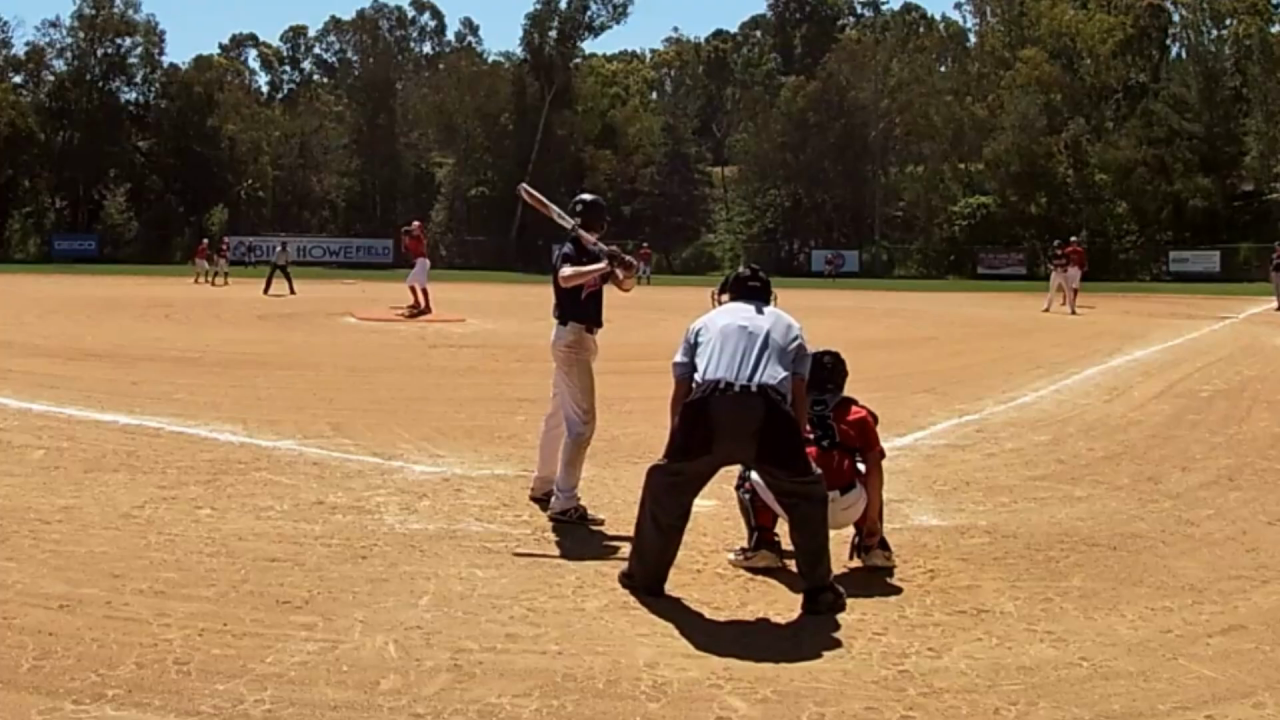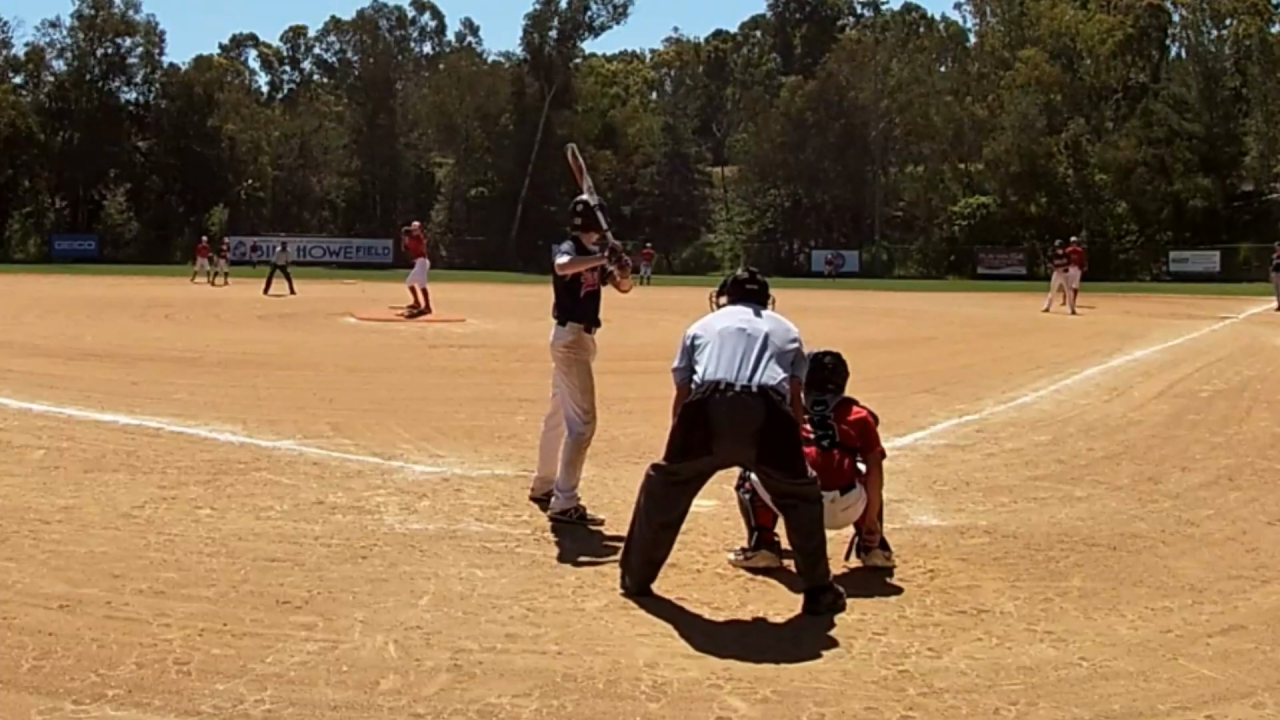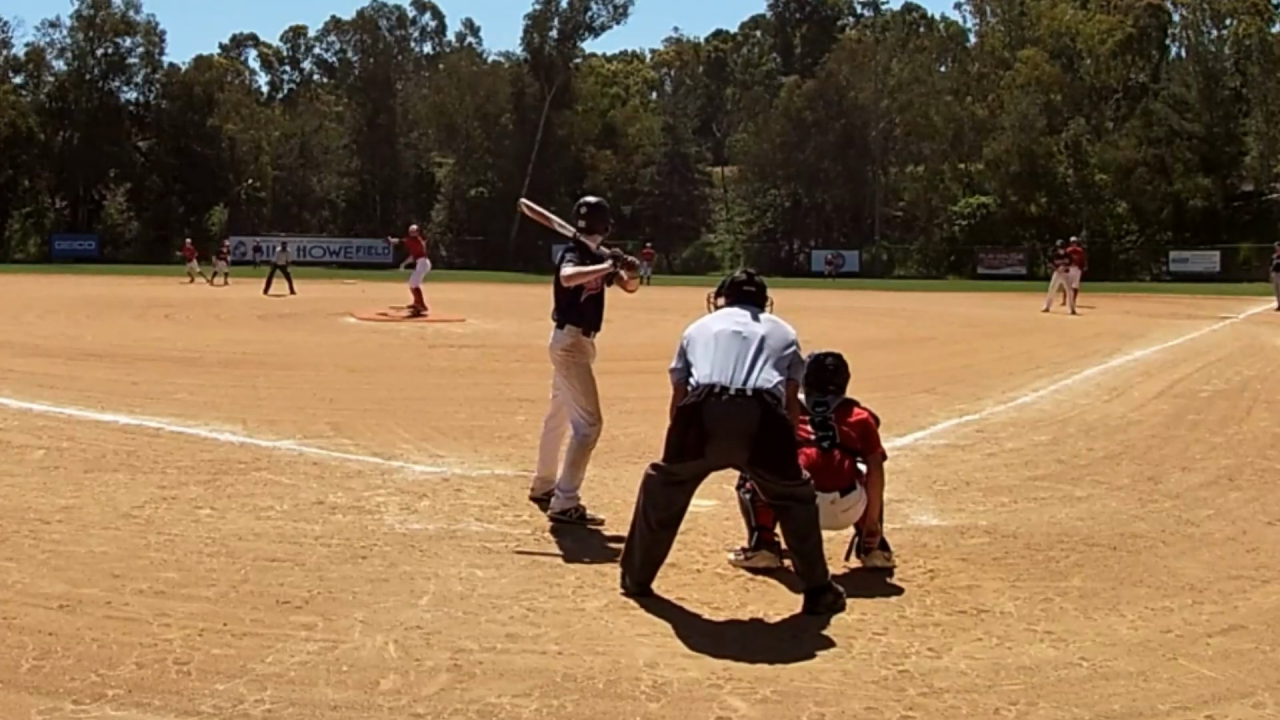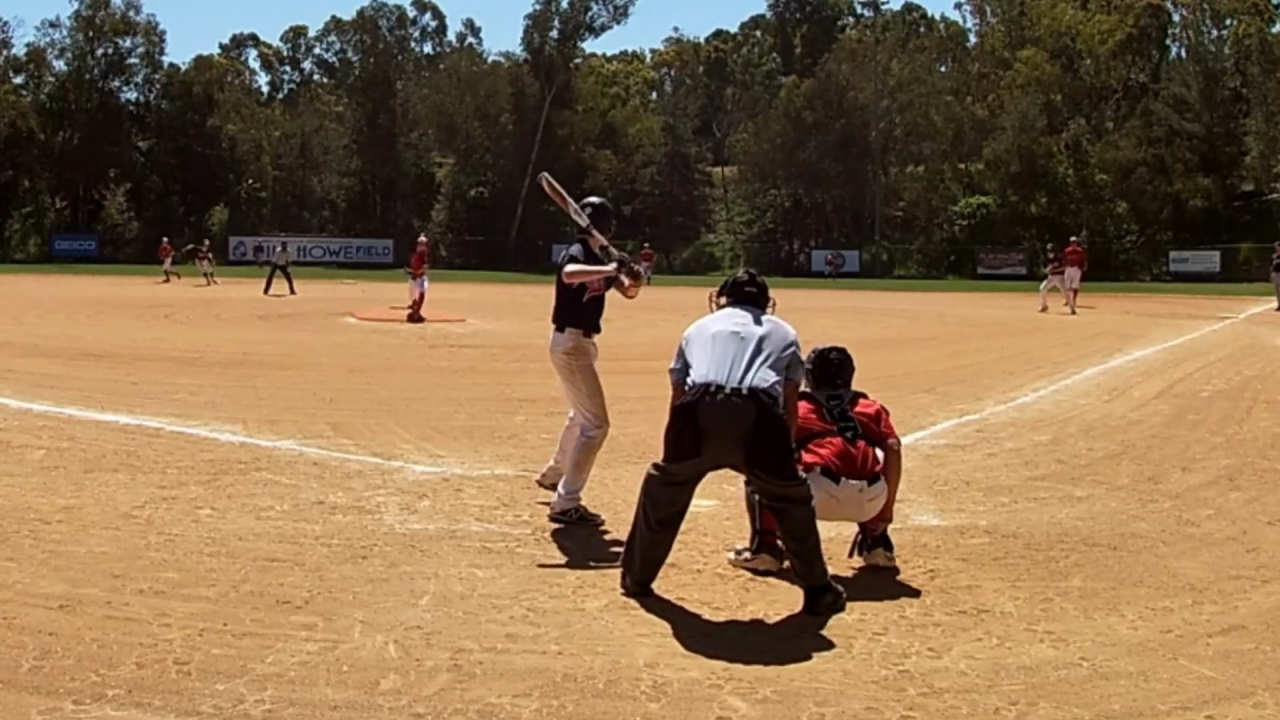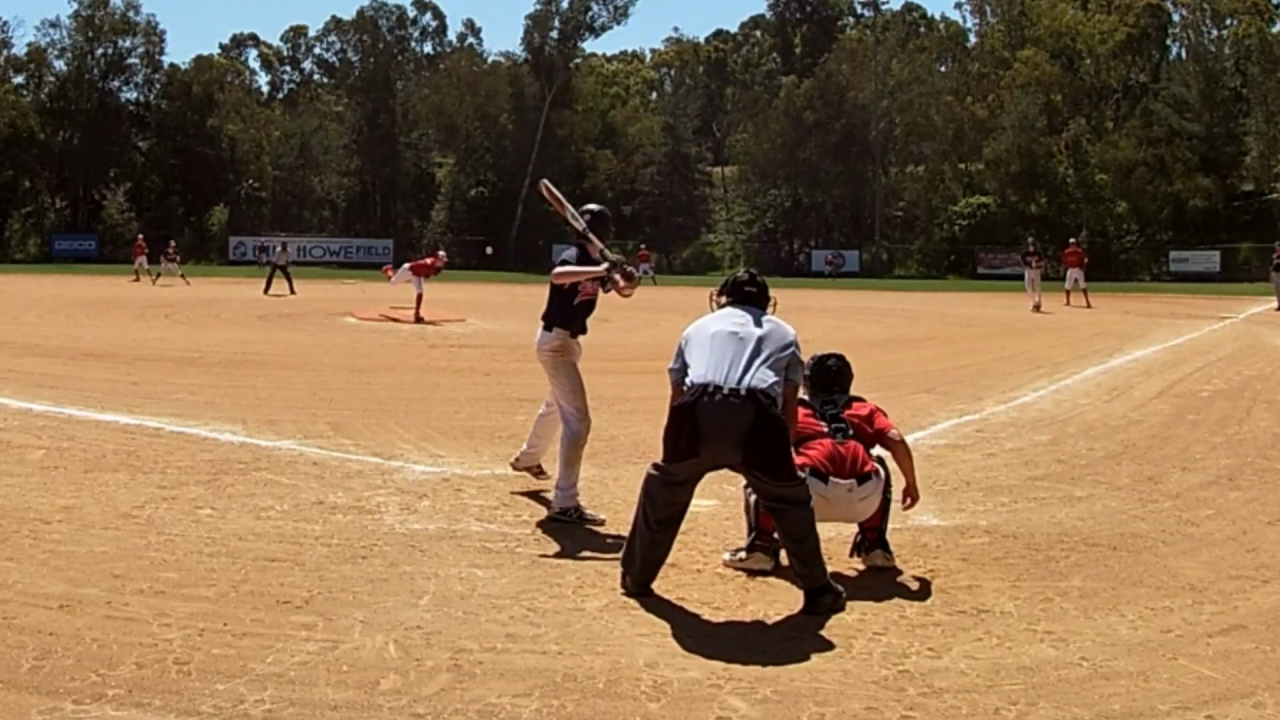
dt=0.4s
person 1, frame 1
left shoulder: (706, 321)
right shoulder: (789, 326)
left elbow: (680, 394)
right elbow: (799, 397)
left wrist: (679, 446)
right wrist: (793, 449)
left hip: (708, 411)
right hip: (769, 415)
left knee: (667, 483)
right knee: (806, 493)
left ankle: (645, 575)
right ankle: (820, 591)
person 1, frame 2
left shoulder: (703, 325)
right shoulder: (786, 329)
left elbow: (681, 396)
right elbow: (795, 398)
left wrist: (682, 448)
right wrist: (790, 452)
left hip: (708, 412)
right hip: (768, 417)
left knee: (664, 485)
right knee: (801, 495)
left ankle: (636, 577)
right ankle: (819, 592)
person 1, frame 3
left shoulder: (699, 327)
right shoulder: (783, 332)
left elbow: (678, 398)
right elbow: (791, 401)
left wrist: (682, 445)
right wrist: (783, 451)
left hip: (703, 414)
right hip: (762, 419)
left knee: (662, 486)
right knee: (796, 497)
left ankle: (636, 577)
right ankle: (819, 591)
person 1, frame 4
left shoulder: (699, 327)
right shoulder: (783, 332)
left elbow: (677, 396)
right elbow: (789, 403)
left wrist: (684, 449)
right wrist: (780, 452)
left hip: (699, 414)
right hip: (758, 419)
left knee: (664, 486)
right knee: (791, 498)
left ankle: (636, 578)
right ankle: (818, 592)
person 1, frame 5
left shoulder: (698, 327)
right shoulder: (783, 333)
left elbow: (676, 394)
right elbow: (789, 404)
left wrist: (683, 448)
right wrist: (779, 453)
left hip: (697, 414)
right hip: (757, 420)
left knee: (664, 488)
right knee: (790, 498)
left ankle: (636, 577)
right ankle: (819, 591)
person 2, frame 1
left shoulder: (595, 252)
right shoulder: (569, 251)
left elbow: (625, 286)
right elbow: (565, 279)
left wrist: (627, 270)
right wrist: (603, 265)
left hip: (579, 337)
right hip: (572, 338)
left knee: (559, 415)
right knee: (580, 421)
left ankle: (543, 485)
right ankle: (564, 504)
person 2, frame 2
left shoulder: (593, 254)
right shoulder: (568, 249)
left elbow: (623, 288)
right elbow: (561, 267)
left wrist: (623, 271)
right wrist: (601, 258)
left hip: (578, 338)
right hip: (571, 339)
left knee: (559, 415)
right knee: (581, 421)
left ankle: (543, 485)
right ankle: (564, 504)
person 2, frame 3
left shoulder: (599, 255)
right shoulder: (573, 253)
left elbow: (629, 287)
right elbow: (566, 278)
left wrist: (631, 271)
right wrist: (606, 266)
left hip: (577, 341)
right hip: (570, 342)
left knee: (559, 417)
right knee: (587, 423)
left ankle: (543, 486)
right ankle: (564, 504)
person 2, frame 4
left shoulder: (598, 259)
right shoulder: (576, 253)
left elbow: (629, 293)
right elbow: (568, 275)
left wrist: (633, 279)
right wrist: (611, 269)
left hip: (577, 343)
right hip: (571, 344)
left knee: (582, 416)
right knee: (595, 424)
left ankle: (553, 474)
right ankle: (565, 504)
person 2, frame 5
left shoulder: (595, 262)
right shoulder: (573, 258)
left elbow: (624, 291)
right elbow: (557, 276)
left wrist: (628, 278)
right wrist: (600, 270)
left hip: (563, 341)
right hip: (556, 342)
left knee: (557, 405)
right knee: (577, 420)
left ankle: (527, 457)
right ankle: (564, 504)
person 3, frame 1
right shoulder: (859, 414)
right elbow: (874, 466)
right wrist: (873, 519)
right hip: (847, 509)
left knee: (749, 474)
right knee: (869, 479)
left ankle: (762, 547)
right ankle: (874, 548)
person 3, frame 2
right shoulder: (859, 415)
right elbow: (875, 467)
right wrist: (872, 520)
right hip: (846, 509)
left knee: (749, 475)
right knee: (868, 477)
left ankle: (762, 547)
right ankle: (874, 549)
person 3, frame 3
right shoulder: (861, 416)
right elbow: (875, 468)
right wrist: (873, 521)
right hip: (846, 510)
left knee: (750, 475)
right knee: (869, 479)
left ankle: (762, 547)
right ankle: (874, 549)
person 3, frame 4
left shoulder: (797, 407)
right shoulder: (870, 407)
right elbow: (893, 449)
right wrist: (888, 507)
left hip: (818, 493)
right hip: (869, 501)
left ankle: (764, 550)
right ankle: (877, 547)
person 3, frame 5
left shoulder: (795, 412)
right shoulder: (865, 409)
right elbow: (896, 441)
right wrist: (911, 485)
left hip: (812, 492)
right hip: (862, 500)
right knee: (878, 470)
left ankle: (759, 548)
right ankle: (876, 548)
